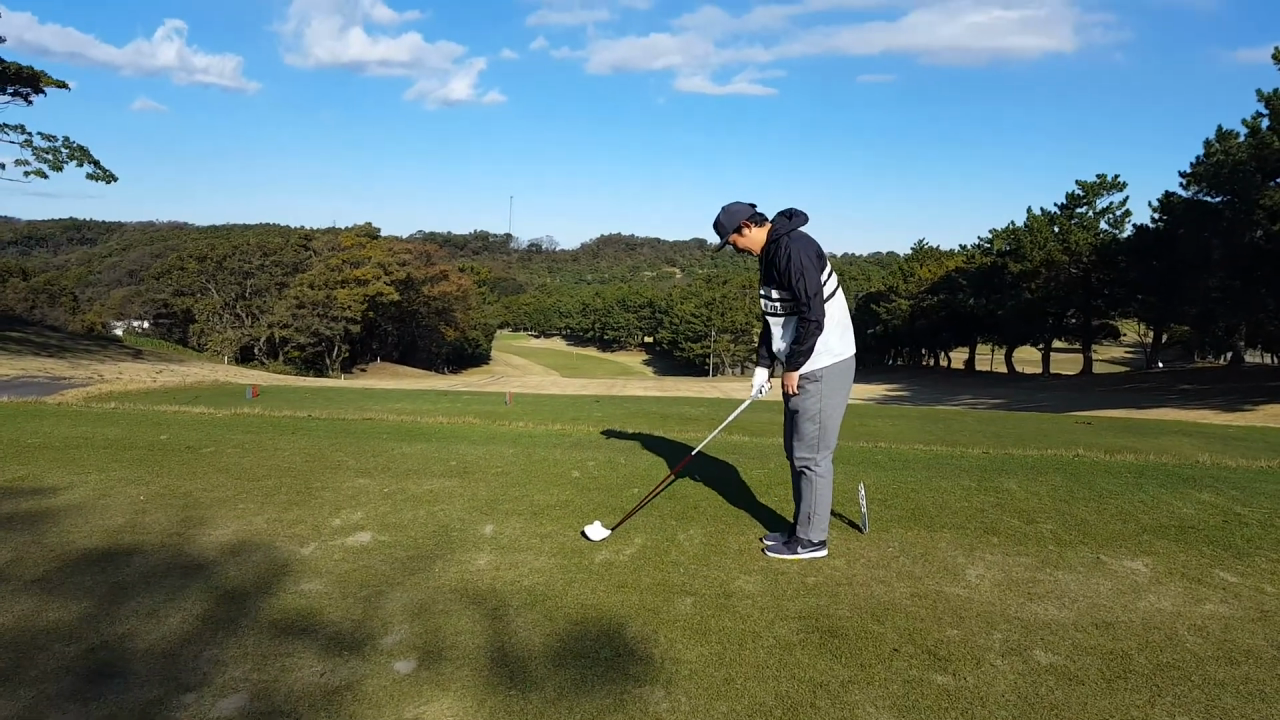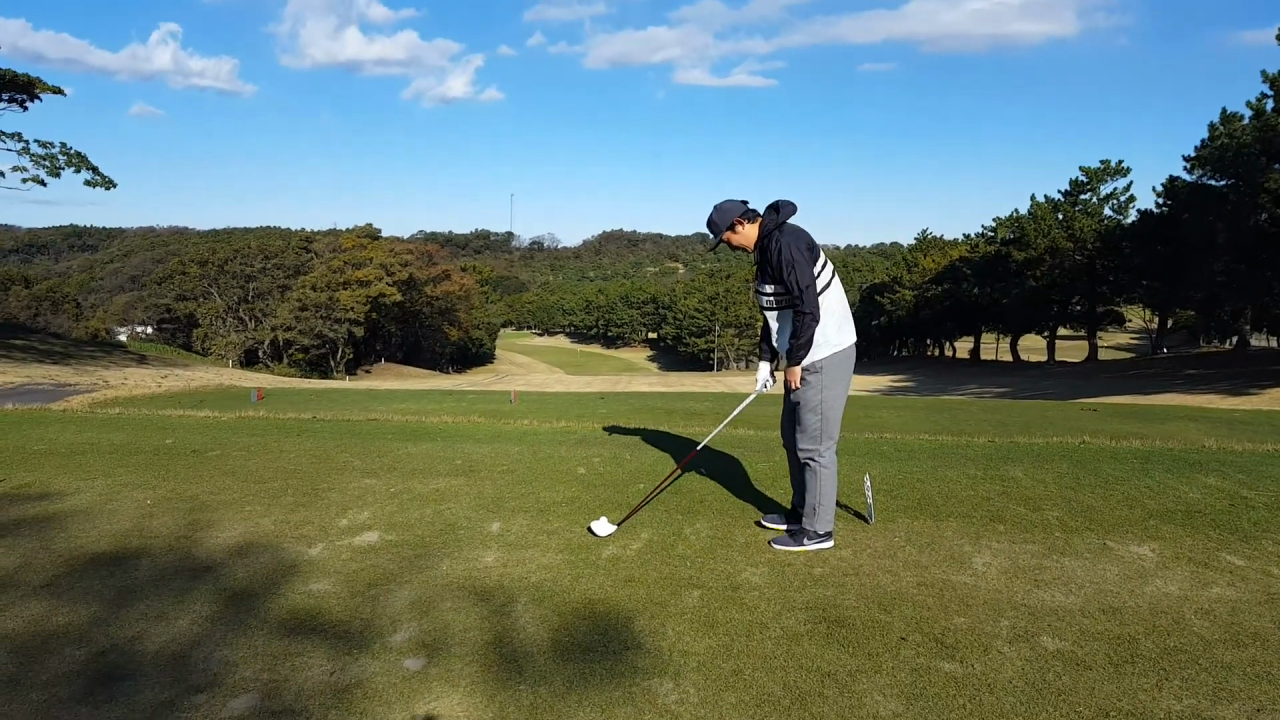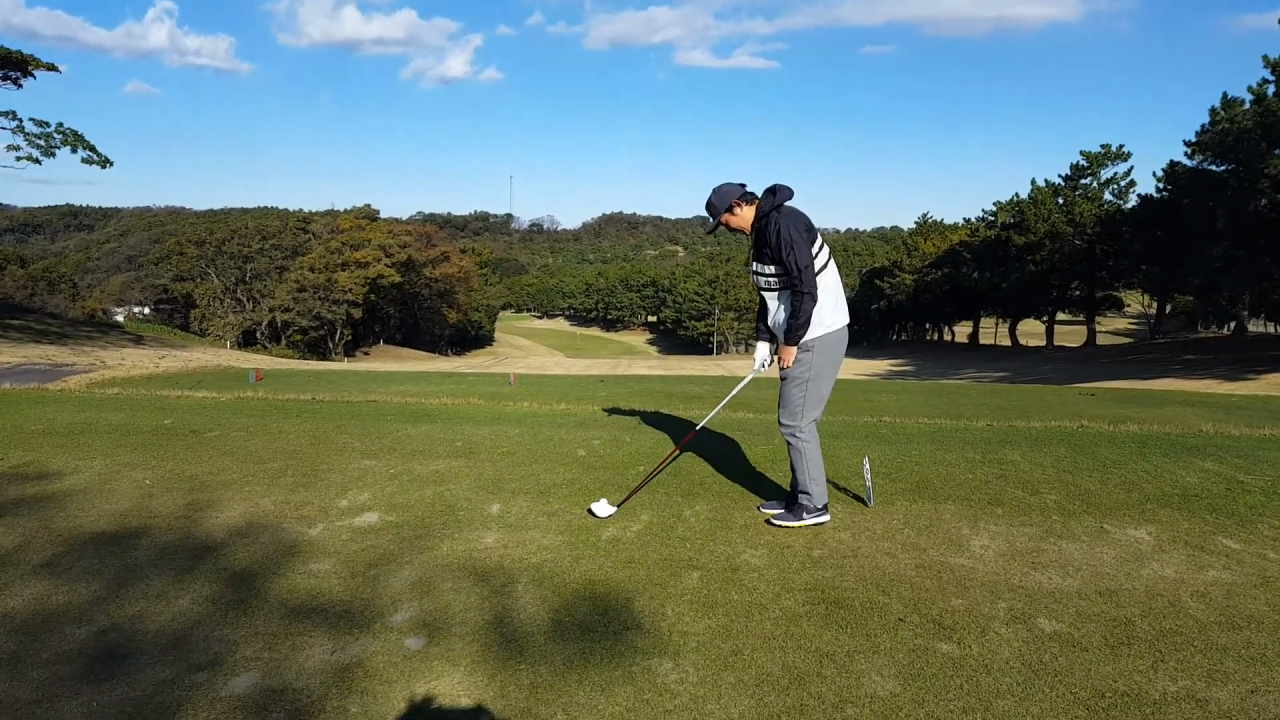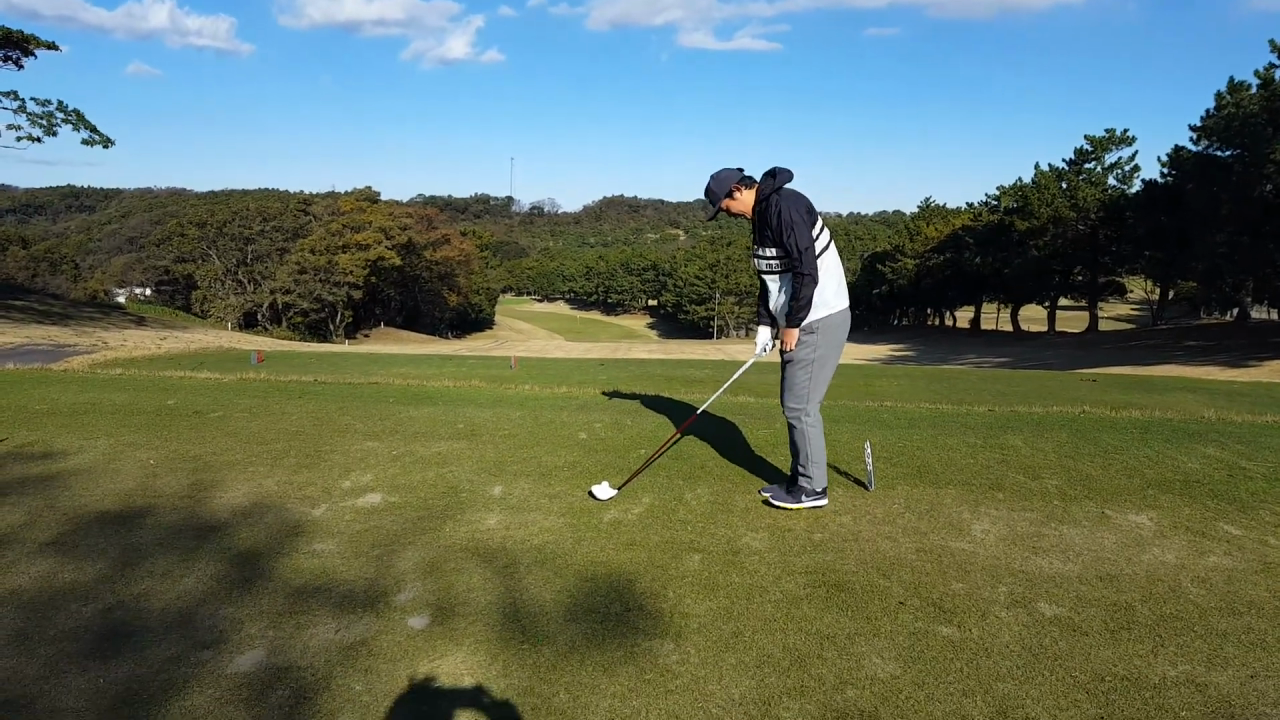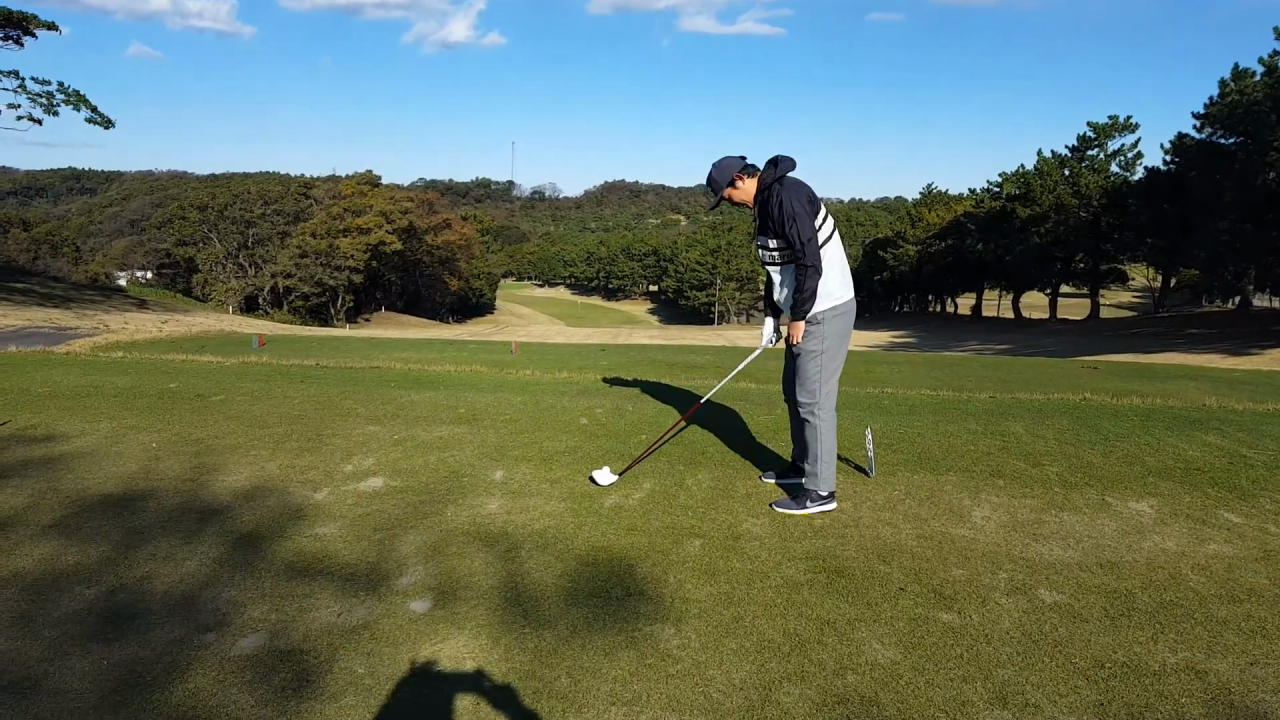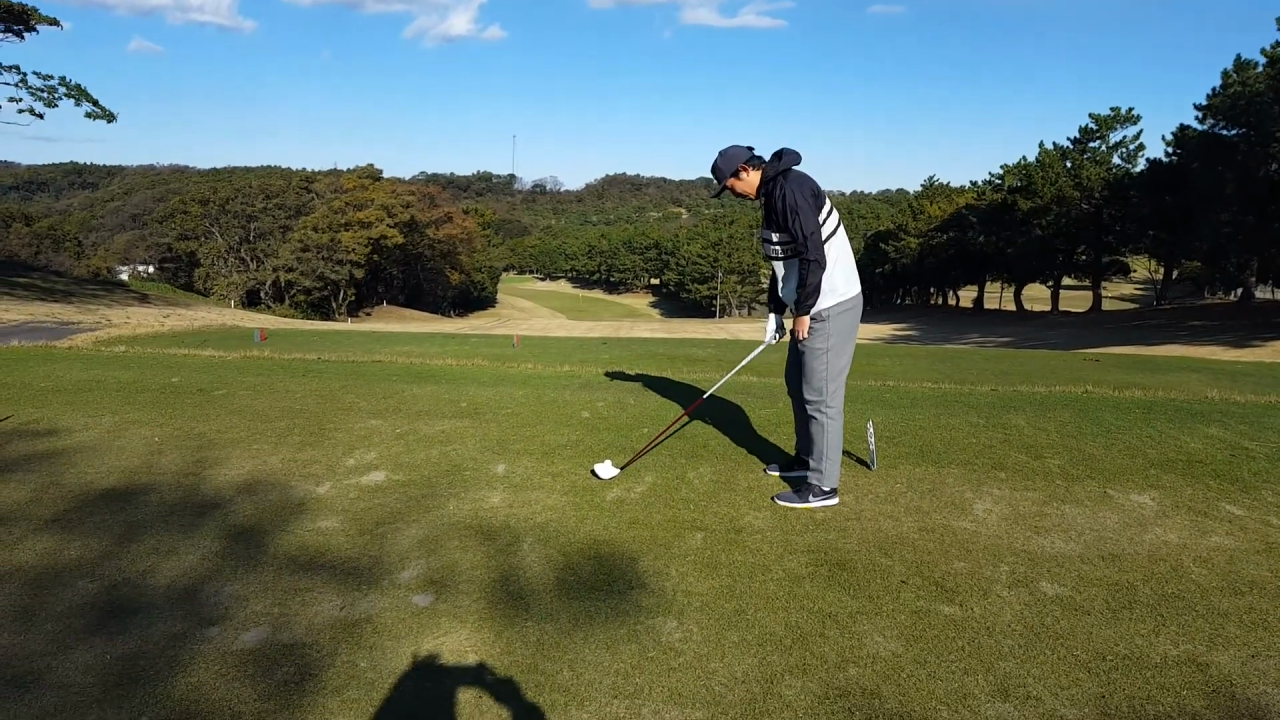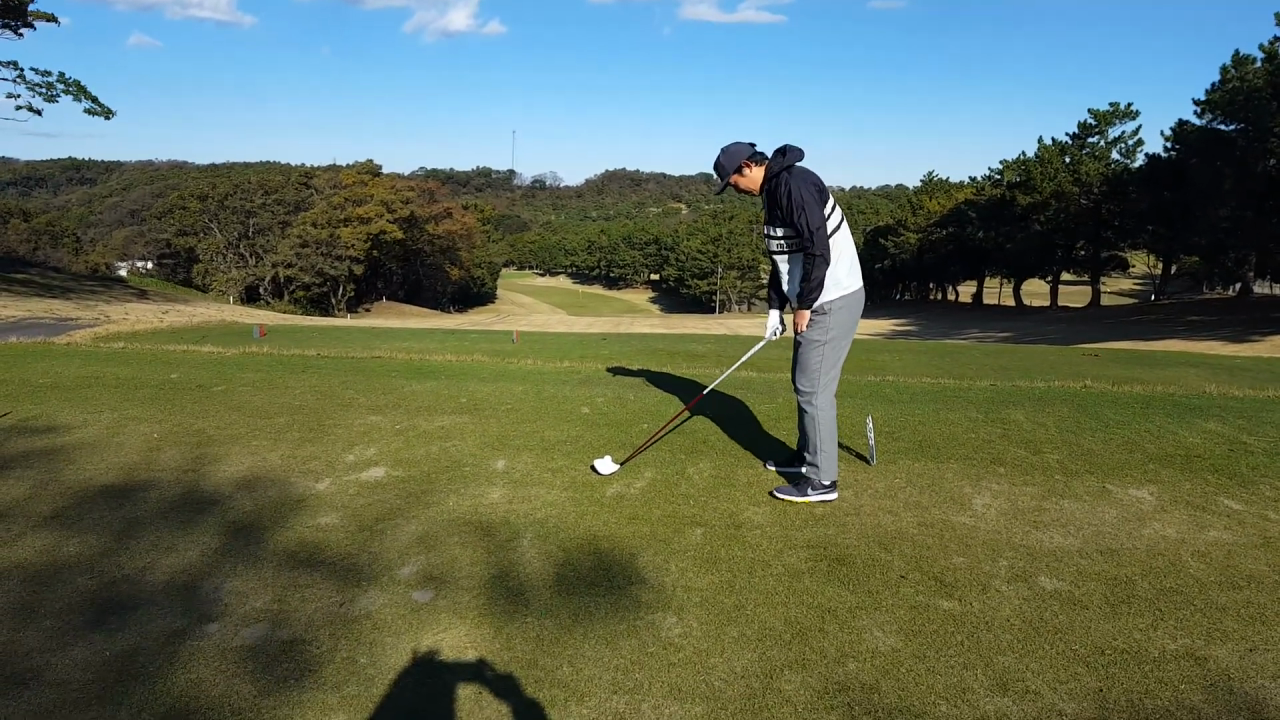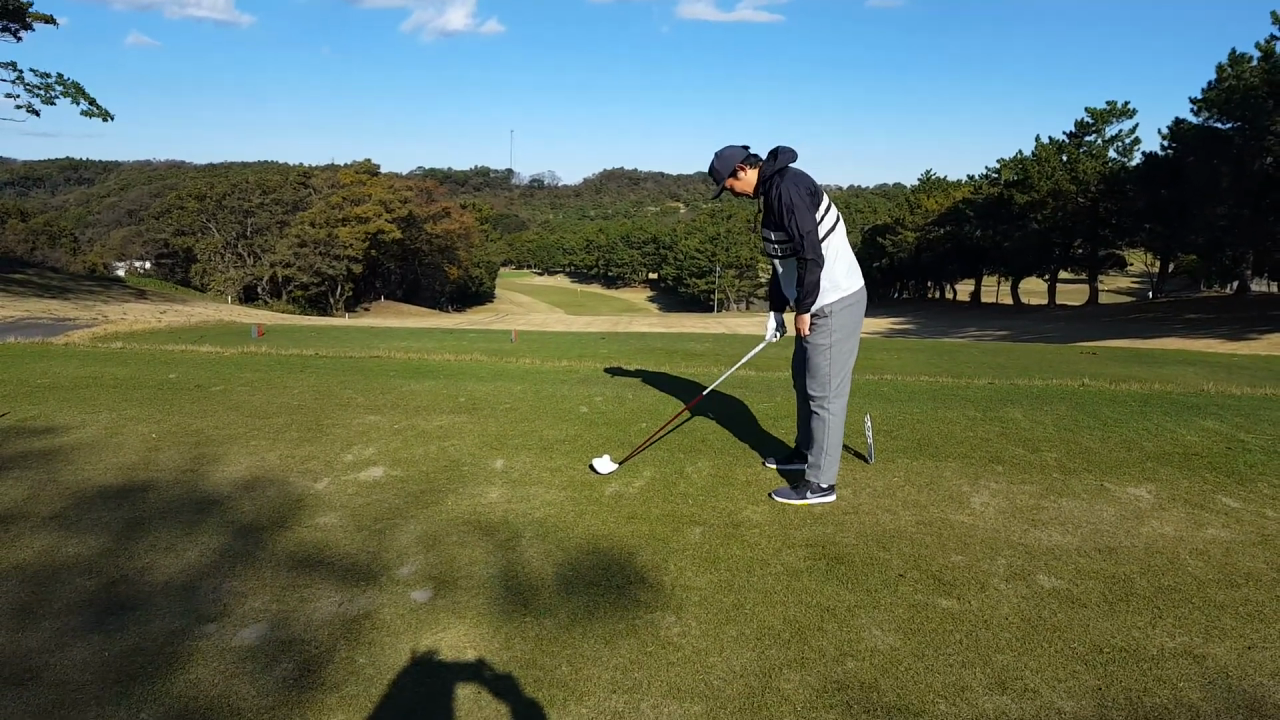
dt=0.3s
person 1, frame 1
left shoulder: (794, 249)
right shoulder: (771, 254)
left elbow: (813, 317)
right elbow: (774, 316)
left wrist: (792, 367)
right wrist: (763, 365)
left hip: (823, 366)
right hip: (803, 365)
left knee: (811, 455)
right knee: (796, 451)
left ankle: (812, 539)
right ankle: (802, 526)
person 1, frame 2
left shoulder: (786, 242)
right shoulder: (766, 247)
left elbow: (808, 309)
right elbow: (774, 311)
left wrist: (794, 361)
right wrist: (767, 360)
left hip: (823, 357)
right hip: (805, 356)
left knee: (815, 446)
right knee: (793, 438)
left ankle: (817, 530)
right ankle: (801, 513)
person 1, frame 3
left shoulder: (784, 224)
right shoulder: (763, 230)
left elbow: (806, 288)
right elbow: (770, 292)
left wrist: (790, 341)
right wrist: (764, 341)
left hip: (816, 336)
right hip: (800, 336)
left knee: (796, 420)
right knee: (792, 418)
left ankle: (813, 504)
right ankle: (800, 495)
person 1, frame 4
left shoulder: (785, 205)
right shoulder: (762, 216)
left elbow: (807, 270)
right elbow: (769, 277)
left wrist: (792, 324)
right wrist: (765, 325)
left hip: (818, 319)
right hip: (802, 320)
left knee: (801, 405)
right knee: (793, 403)
left ankle: (814, 488)
right ankle: (801, 477)
person 1, frame 5
left shoulder: (787, 195)
right shoulder: (766, 203)
left elbow: (810, 261)
left wrist: (798, 316)
right wrist: (771, 316)
left hip: (825, 310)
right hip: (807, 310)
left knee: (814, 399)
right knee: (795, 392)
left ankle: (820, 491)
right ankle: (802, 467)
person 1, frame 6
left shoulder: (791, 189)
right shoulder: (773, 194)
left elbow: (814, 257)
left wrist: (802, 311)
right wrist: (775, 313)
left hip: (830, 307)
right hip: (814, 307)
left knee: (820, 396)
right knee: (798, 385)
left ankle: (822, 486)
right ankle: (806, 460)
person 1, frame 7
left shoulder: (795, 184)
right shoulder: (775, 190)
left elbow: (818, 250)
right elbow: (782, 257)
left wrist: (804, 305)
right wrist: (775, 308)
left hip: (832, 300)
right hip: (816, 301)
left knee: (813, 387)
right knee: (806, 382)
left ankle: (822, 479)
right ankle: (807, 455)
person 1, frame 8
left shoulder: (788, 187)
right shoulder: (772, 191)
left elbow: (811, 255)
right elbow: (784, 258)
left wrist: (803, 309)
right wrist: (776, 311)
left hip: (834, 302)
right hip: (819, 302)
left knee: (825, 391)
right knee: (804, 380)
left ankle: (820, 482)
right ankle: (806, 452)
